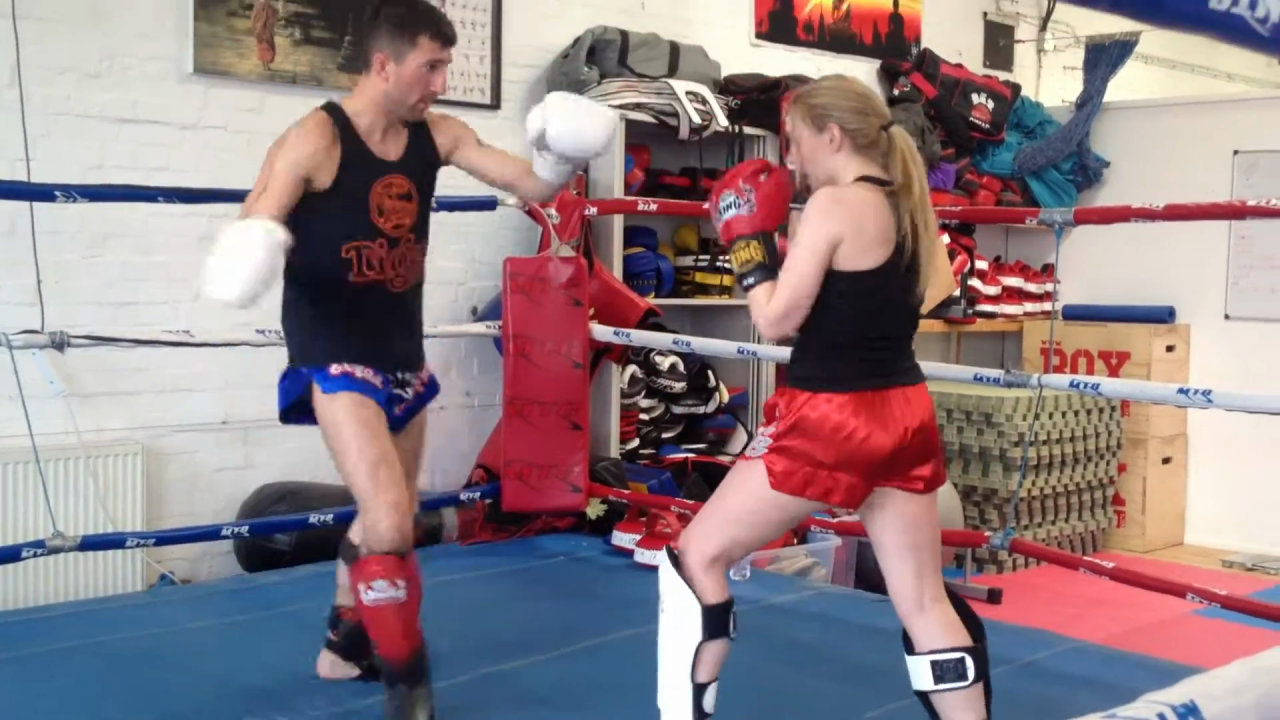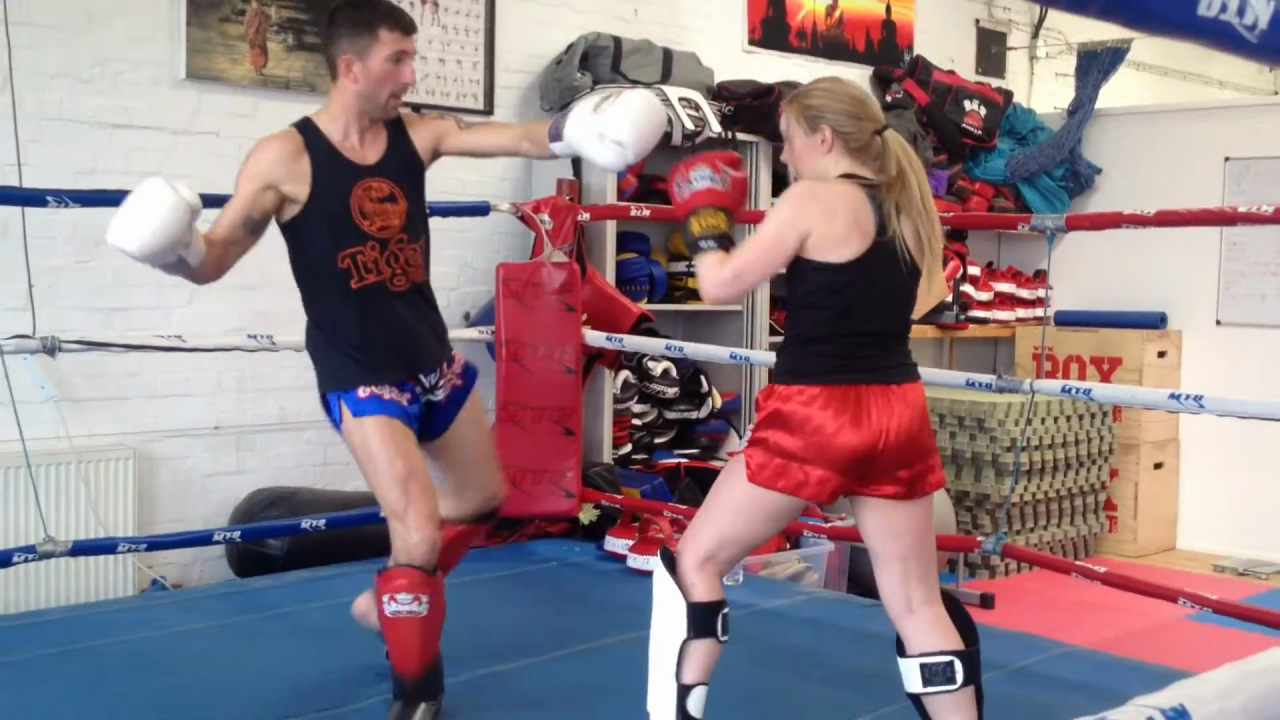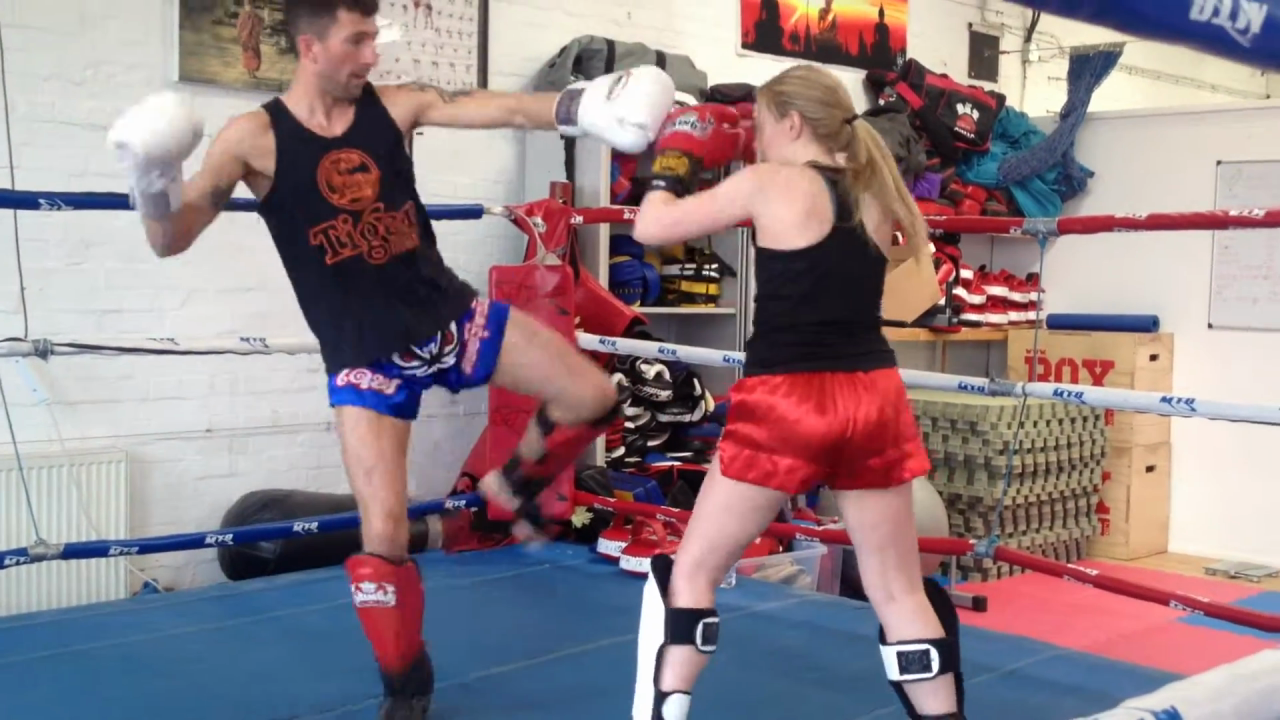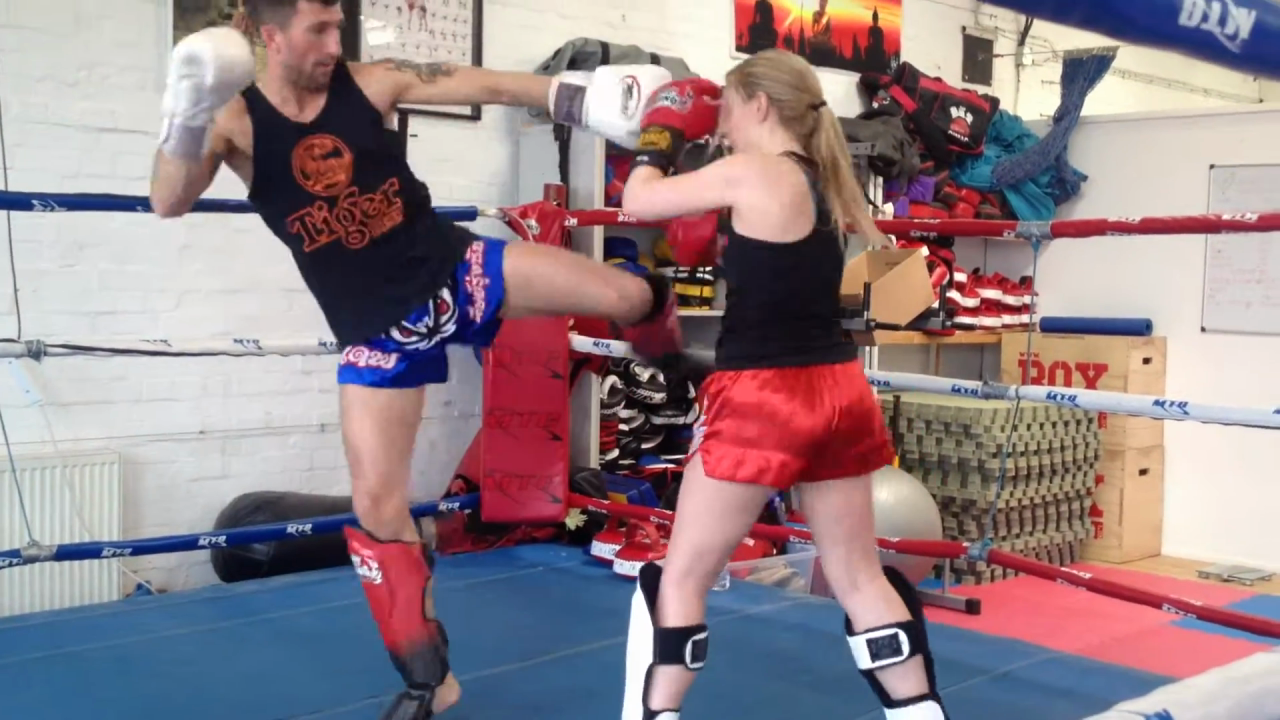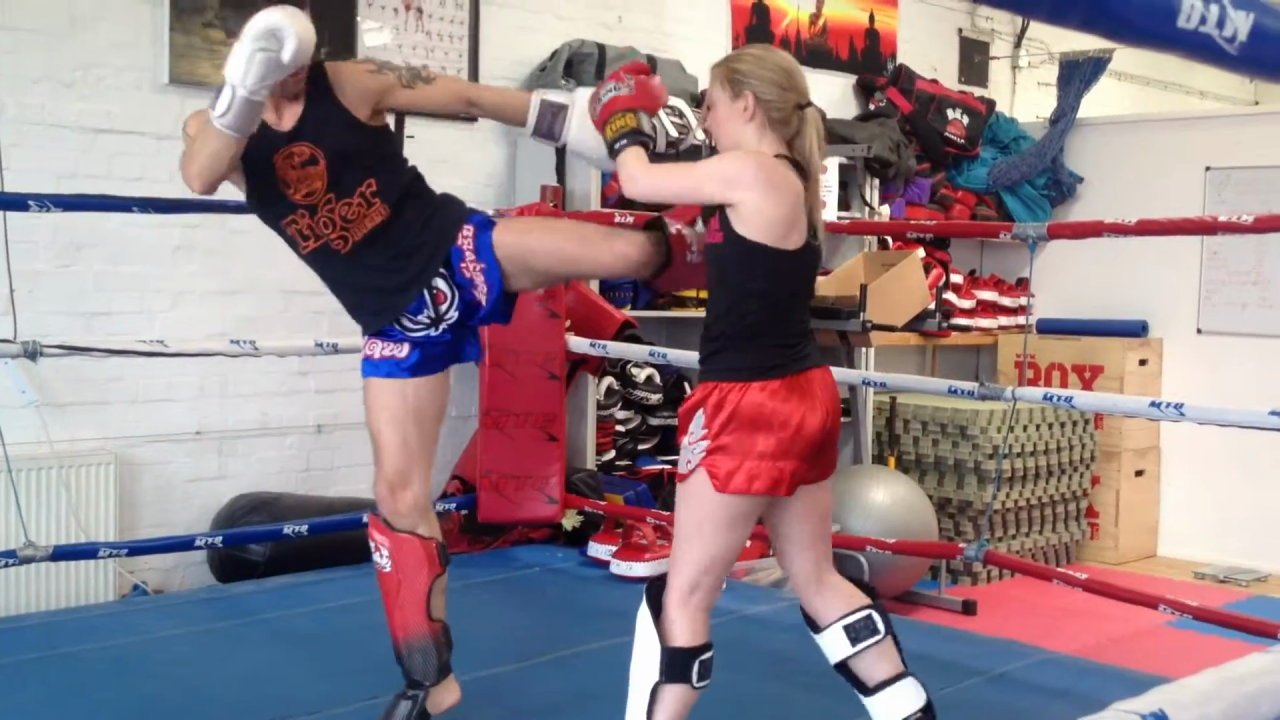
dt=0.1s
person 1, frame 1
left shoulder: (435, 133)
right shoulder: (315, 139)
left elbow: (528, 180)
right elbow: (248, 235)
left wrist: (562, 150)
right wrist: (245, 258)
left hip: (397, 354)
right hip: (336, 360)
left knee: (386, 516)
right knee: (390, 517)
left ankle: (348, 642)
person 1, frame 2
left shoulder: (417, 131)
right shoulder: (288, 157)
left elbow: (513, 136)
right elbow: (209, 261)
left wrist: (585, 128)
right wrist: (168, 245)
left hip: (437, 360)
right hip: (364, 373)
left knee: (473, 503)
right knee: (420, 539)
left ankle: (385, 601)
person 1, frame 3
left shoulder: (392, 103)
right shoulder: (254, 136)
left elbow: (496, 107)
right elbow: (172, 238)
left wrist: (588, 105)
right wrist: (151, 175)
left hip: (450, 314)
right hip: (365, 357)
left knee: (594, 397)
right knee: (384, 532)
left ankle: (515, 485)
person 1, frame 4
left shoulder: (366, 82)
right shoulder: (230, 122)
left elbow: (480, 84)
right elbow: (168, 200)
left wrist: (585, 92)
right wrist: (184, 119)
left hip: (455, 269)
right hip: (379, 329)
left knee: (628, 296)
right knee: (377, 501)
left ankle: (664, 350)
person 1, frame 5
left shoulder: (349, 82)
right shoulder: (224, 128)
left elbow: (468, 97)
right elbow: (199, 176)
left wrist: (568, 117)
right wrist: (243, 89)
left hip: (458, 252)
right hip: (398, 320)
left knee: (631, 253)
right knee: (399, 492)
left ankle: (676, 248)
person 2, frame 1
left shoulder: (835, 205)
right shoulder: (905, 206)
left elbow: (774, 322)
left wrist: (748, 238)
right wrist: (778, 224)
left hip: (829, 418)
right hip: (902, 413)
left knee: (696, 554)
right knee: (923, 598)
person 2, frame 2
left shoulder: (811, 199)
right shoulder: (906, 208)
left elbow: (721, 286)
left wrist: (707, 212)
left hip: (814, 414)
right hip: (898, 411)
left knee: (696, 561)
right knee: (917, 601)
person 2, frame 3
left shoulder: (769, 185)
right shoulder: (873, 195)
left elbow: (649, 229)
left wrist: (674, 158)
left hip: (785, 406)
right hip: (871, 398)
left knee: (690, 570)
right knee: (898, 589)
person 2, frame 4
left shoulder: (754, 173)
right shoulder: (822, 182)
left elbow: (640, 199)
left wrist: (659, 137)
right wrist: (713, 242)
left hip: (758, 399)
right hip: (833, 391)
left knee: (678, 578)
right knee: (859, 579)
person 2, frame 5
left shoulder: (750, 172)
right shoulder: (794, 180)
left elbow: (636, 181)
left wrist: (624, 118)
left hip: (751, 406)
right hip: (803, 397)
left knee: (684, 593)
right knee: (814, 579)
